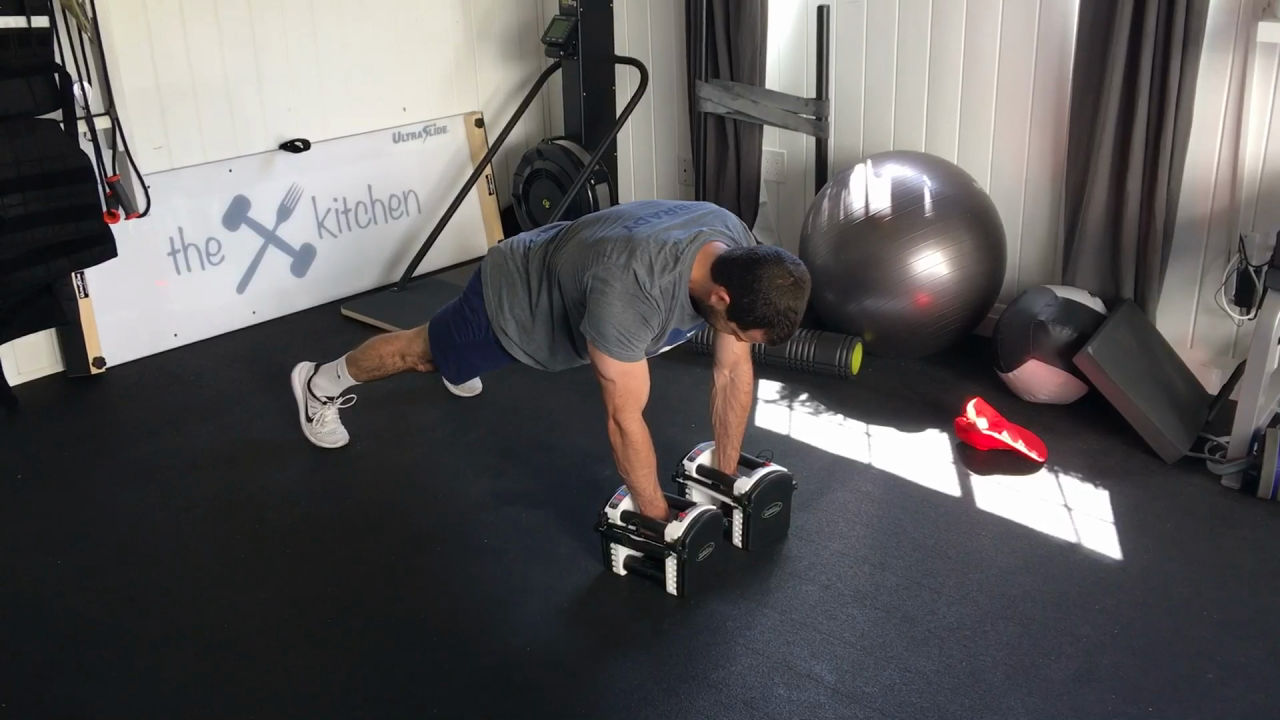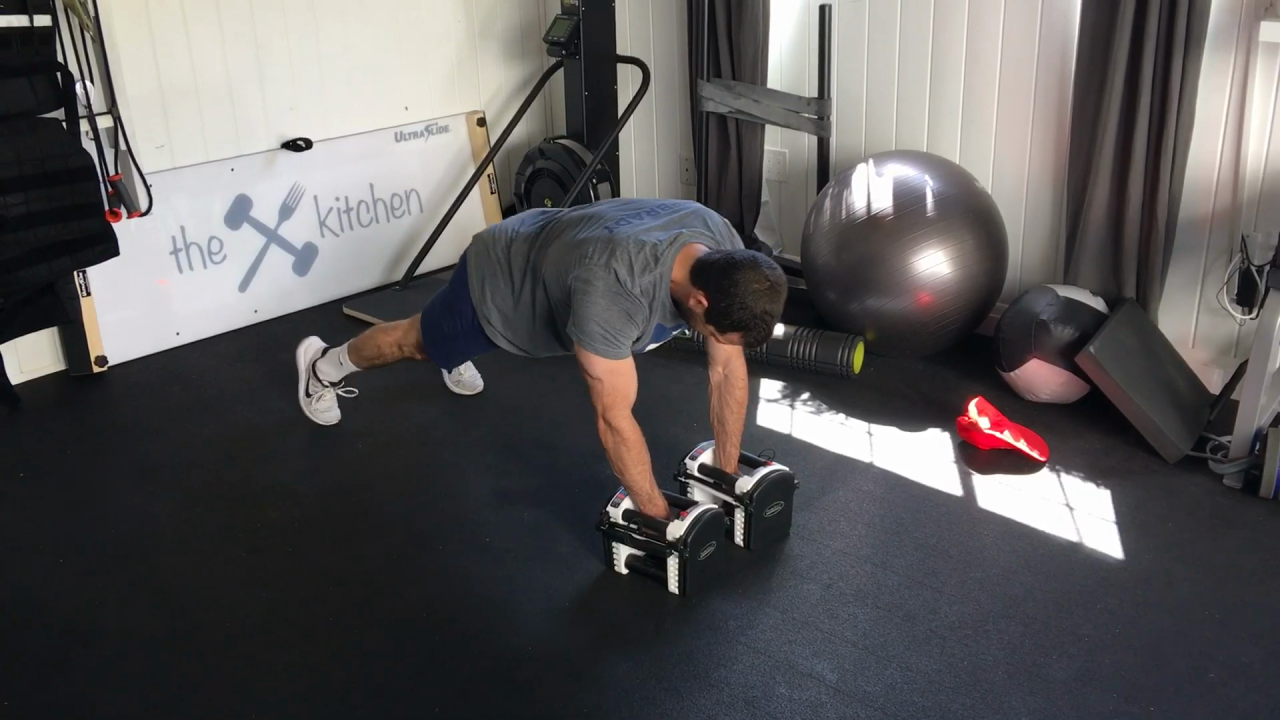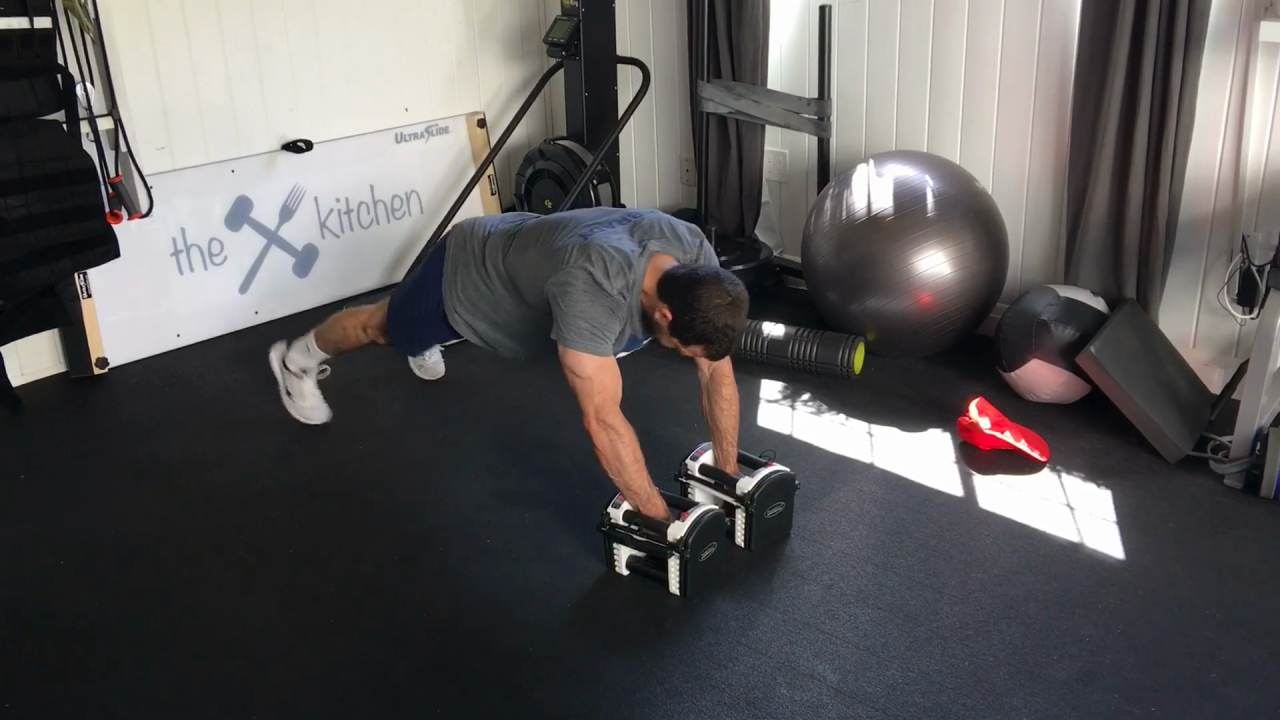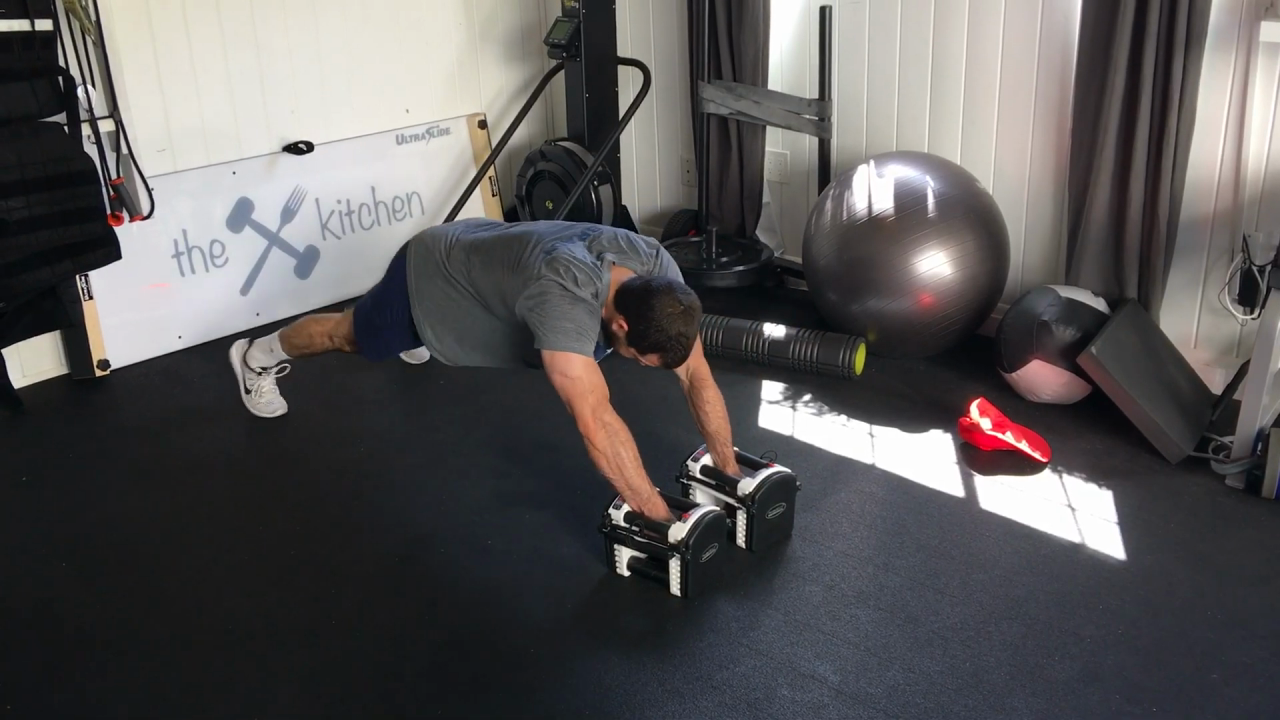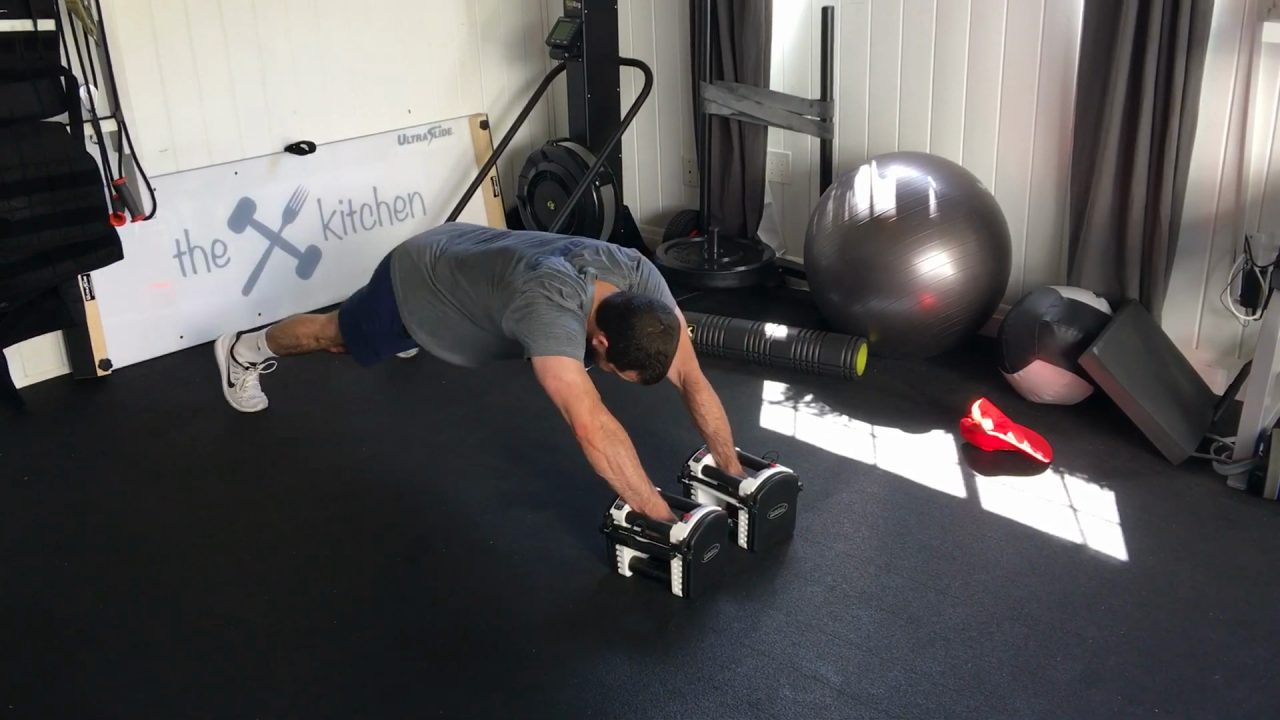
dt=0.5s
person 1, frame 1
left shoulder: (740, 253)
right shoulder: (630, 287)
left elbow: (733, 373)
right elbow: (624, 419)
left wrist: (725, 479)
right wrist: (659, 521)
left hip: (560, 279)
right hip: (512, 294)
right knee: (422, 350)
left ankle: (456, 367)
right ankle: (322, 384)
person 1, frame 2
left shoulder: (724, 250)
right shoulder: (612, 287)
left elbow: (728, 371)
right elbow: (614, 418)
left wrist: (727, 477)
right wrist: (659, 520)
left hip: (546, 251)
right hip: (498, 277)
right knee: (418, 340)
left ankle: (450, 355)
right ankle: (326, 364)
person 1, frame 3
left shoulder: (694, 255)
right shoulder: (592, 291)
left elbow: (716, 372)
right elbow: (602, 422)
left wrist: (729, 473)
right wrist: (659, 519)
left hip: (518, 249)
right hip: (469, 263)
right knee: (383, 324)
left ankle: (421, 343)
right ankle: (296, 360)
person 1, frame 4
left shoulder: (656, 265)
right shoulder: (566, 300)
left elbow: (697, 376)
right elbow: (596, 422)
left wrist: (731, 475)
right wrist: (661, 519)
left hip: (479, 251)
right hip: (433, 269)
right knee: (352, 334)
left ankle: (410, 335)
right ankle: (259, 357)
person 1, frame 5
left shoulder: (641, 278)
right shoulder: (550, 309)
left elbow: (692, 379)
right elbow: (591, 427)
left wrist: (734, 472)
right wrist: (663, 520)
left hip: (467, 256)
right hip: (416, 277)
right knee: (335, 335)
left ankle: (400, 336)
right ankle: (245, 351)
